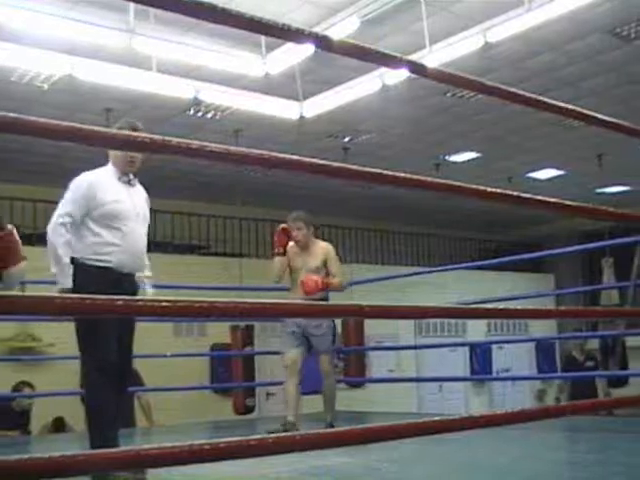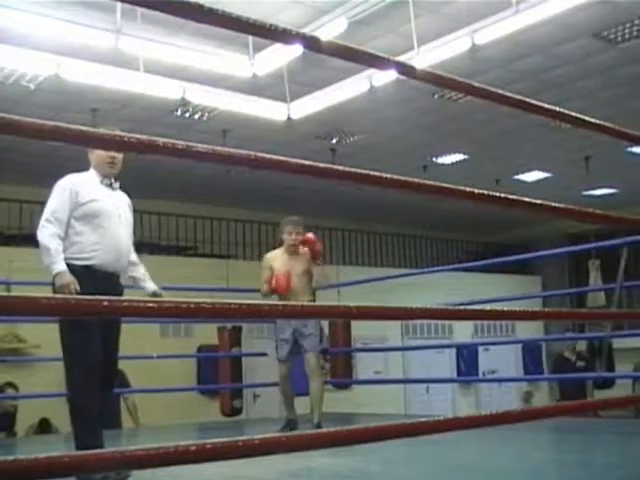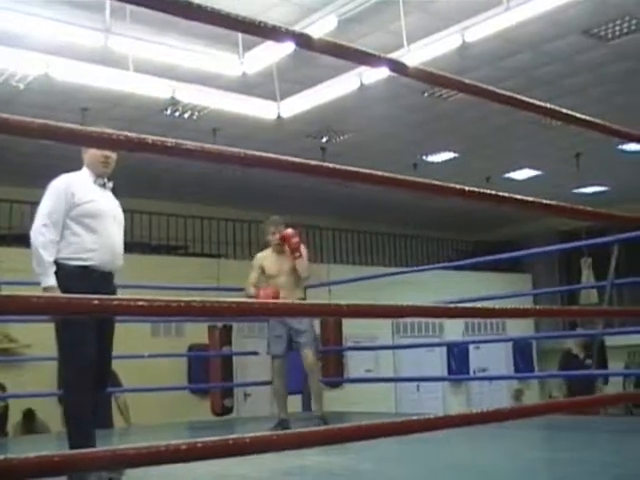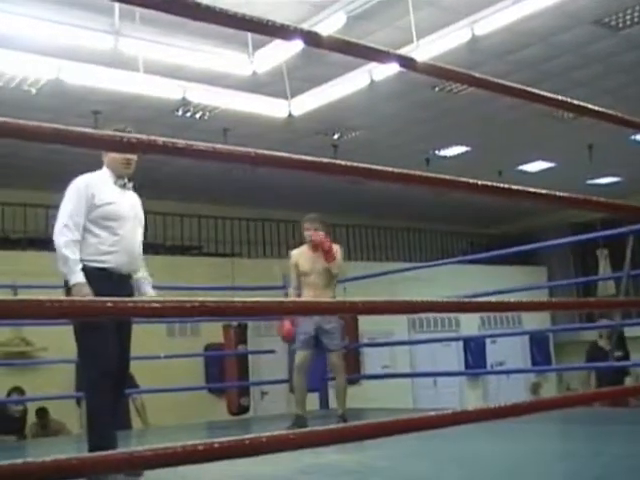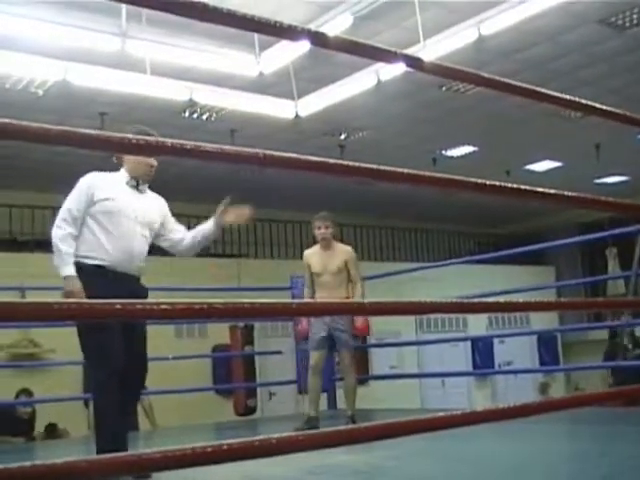
dt=0.4s
person 1, frame 1
left shoulder: (141, 193)
right shoulder: (90, 182)
right elbow: (58, 229)
left wrist: (146, 285)
right wrist: (66, 282)
left hip: (125, 285)
right hip: (94, 282)
left knee: (121, 368)
right knee: (101, 367)
left ankle: (109, 447)
person 1, frame 2
left shoulder: (124, 199)
right shoulder: (72, 185)
right elbow: (48, 230)
left wrist: (149, 286)
right wrist: (59, 270)
left hip: (111, 287)
right hip: (81, 282)
left knee: (106, 369)
right knee: (85, 368)
left ankle: (95, 445)
right ankle: (90, 451)
person 1, frame 3
left shoulder: (112, 199)
right shoulder: (67, 184)
right elbow: (42, 234)
right wrist: (48, 282)
left hip: (104, 286)
right hip: (75, 283)
left knee: (99, 370)
right knee: (79, 369)
left ankle: (86, 448)
right ankle: (82, 452)
person 1, frame 4
left shoulder: (133, 199)
right shoulder: (86, 185)
right elbow: (65, 234)
left wrist: (148, 292)
right wrist: (76, 281)
left hip: (121, 287)
right hip: (94, 283)
left knee: (118, 369)
right knee: (101, 368)
left ankle: (106, 447)
right ankle: (102, 452)
person 1, frame 5
left shoulder: (156, 203)
right shoulder: (95, 182)
left elbow: (182, 243)
right elbow: (63, 229)
left wrist: (216, 222)
right wrist: (69, 274)
left hip: (130, 288)
right hip: (95, 283)
left knee: (134, 371)
right knee: (109, 370)
left ankle: (116, 450)
right ankle: (111, 457)
person 2, frame 1
left shoulder: (326, 250)
right shoulder: (288, 248)
left elbow: (340, 282)
right elbow: (277, 277)
left wrist: (324, 284)
right wrist: (280, 247)
left knee: (326, 368)
right knee: (291, 366)
left ankle: (330, 421)
right ankle: (291, 423)
person 2, frame 2
left shoulder: (310, 253)
right shoulder: (271, 258)
left elbow: (317, 284)
right elbow: (264, 292)
left wrist: (317, 257)
right wrist: (272, 287)
right hip: (285, 316)
left knee: (313, 367)
right knee: (283, 373)
left ankle: (316, 422)
right ankle: (291, 418)
person 2, frame 3
left shoulder: (299, 249)
right shoulder: (261, 259)
left elbow: (304, 276)
right elbow: (249, 288)
left wrist: (296, 250)
right wrist: (259, 294)
right hip: (276, 315)
left knee: (311, 362)
right knee: (278, 368)
left ankle: (320, 414)
right ankle: (283, 418)
person 2, frame 4
left shoulder: (334, 249)
right shoulder: (296, 255)
left elbow: (336, 273)
right elbow: (294, 288)
left wrist: (326, 250)
right hip: (306, 313)
left knee: (337, 363)
right knee: (300, 364)
left ankle: (342, 414)
right ankle: (300, 415)
person 2, frame 5
left shoulder: (347, 252)
right shoulder: (308, 255)
left elbow: (357, 283)
left hip: (343, 313)
right hip: (318, 313)
left knee: (347, 363)
right knee: (314, 365)
left ankle: (351, 415)
right ankle: (312, 416)
